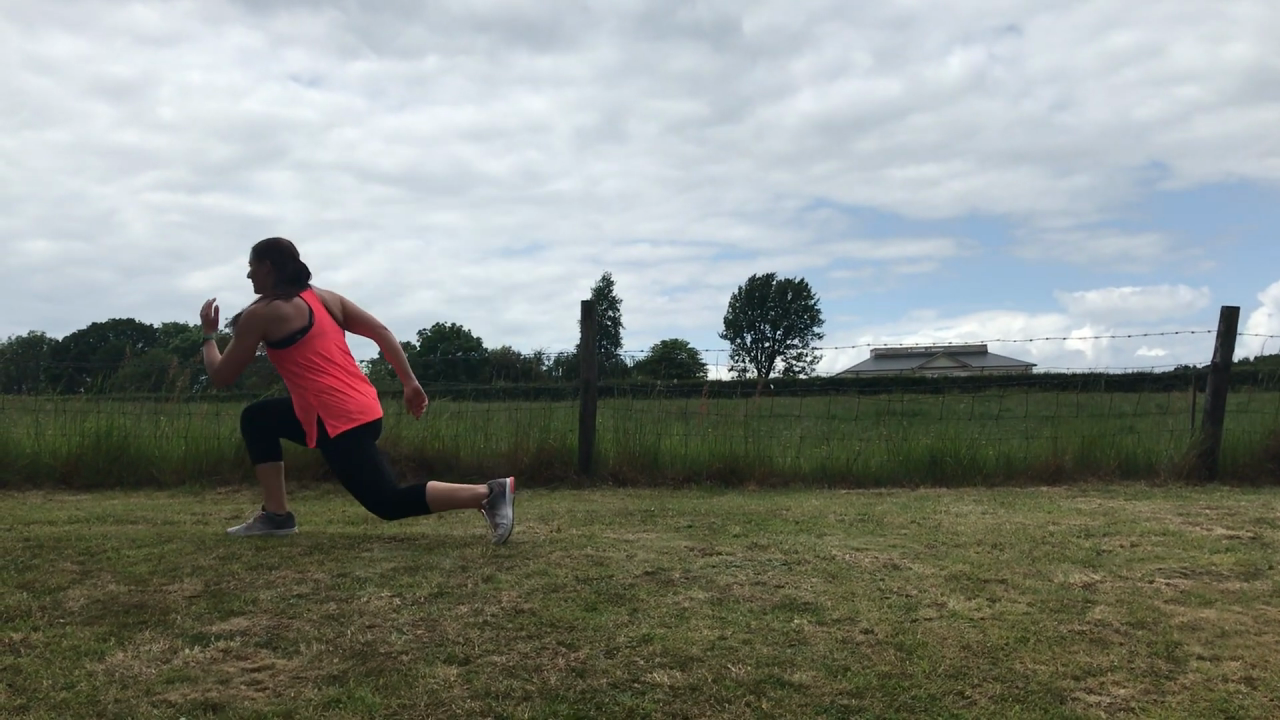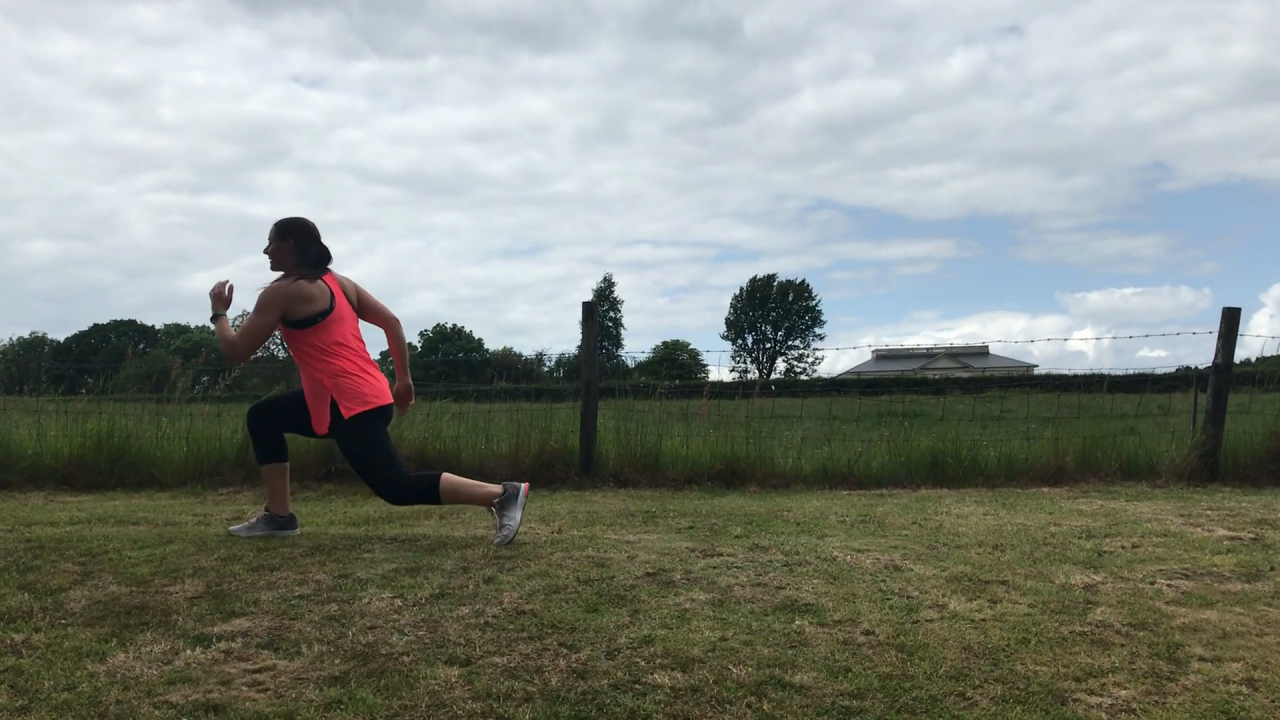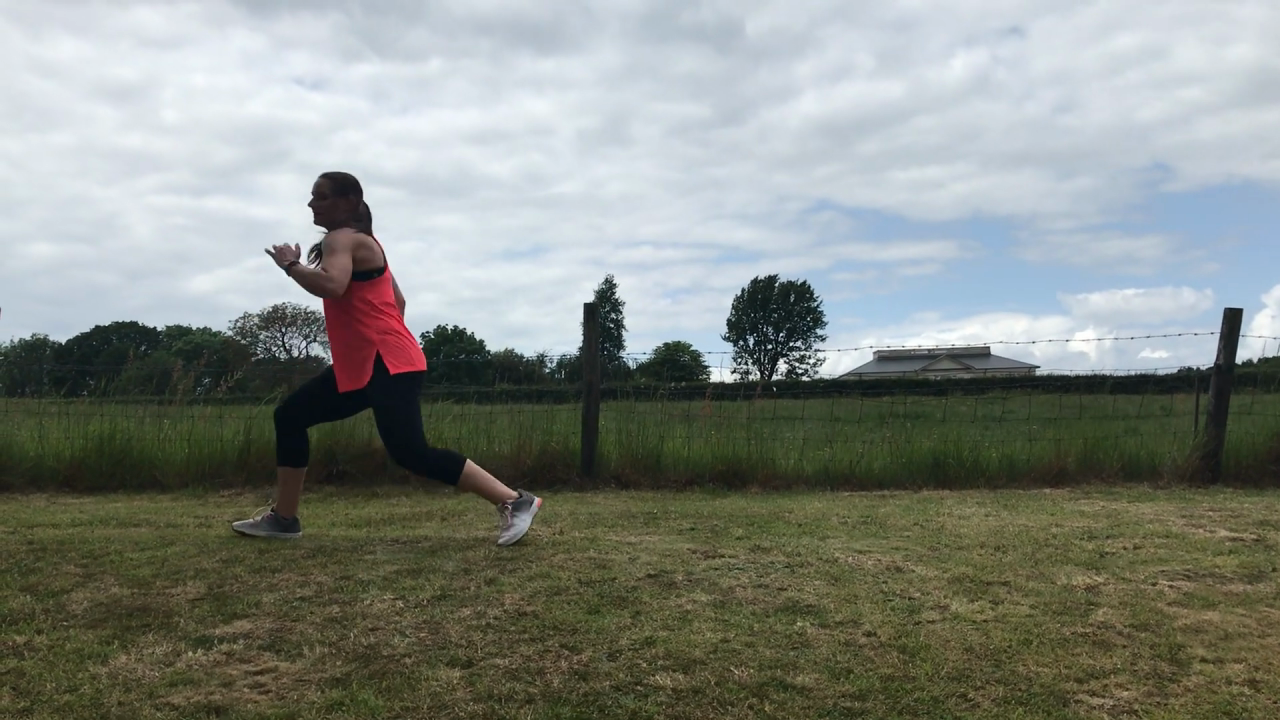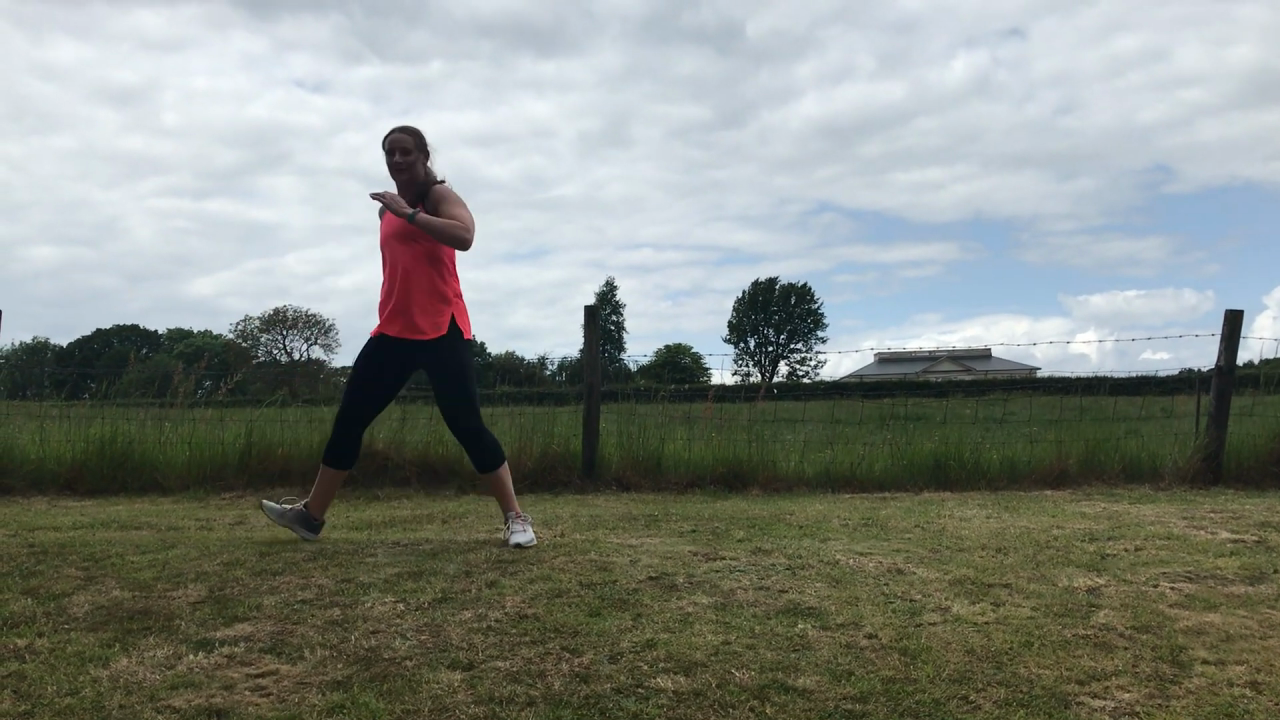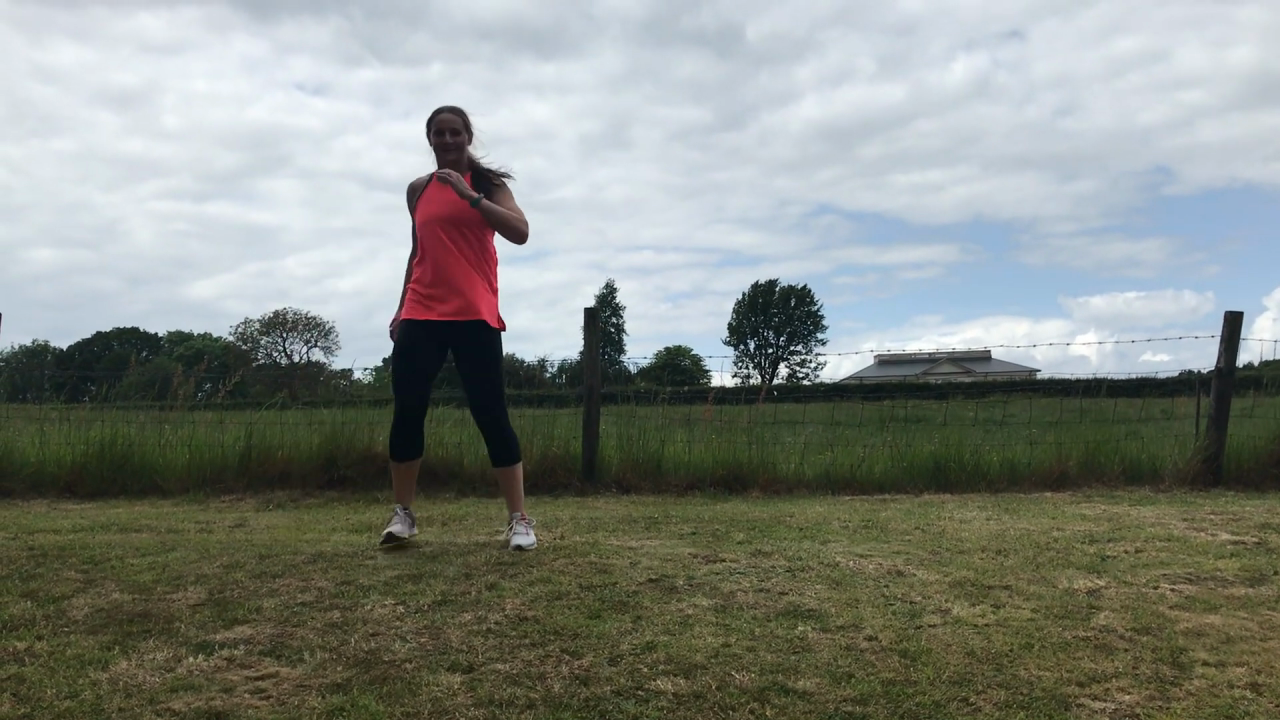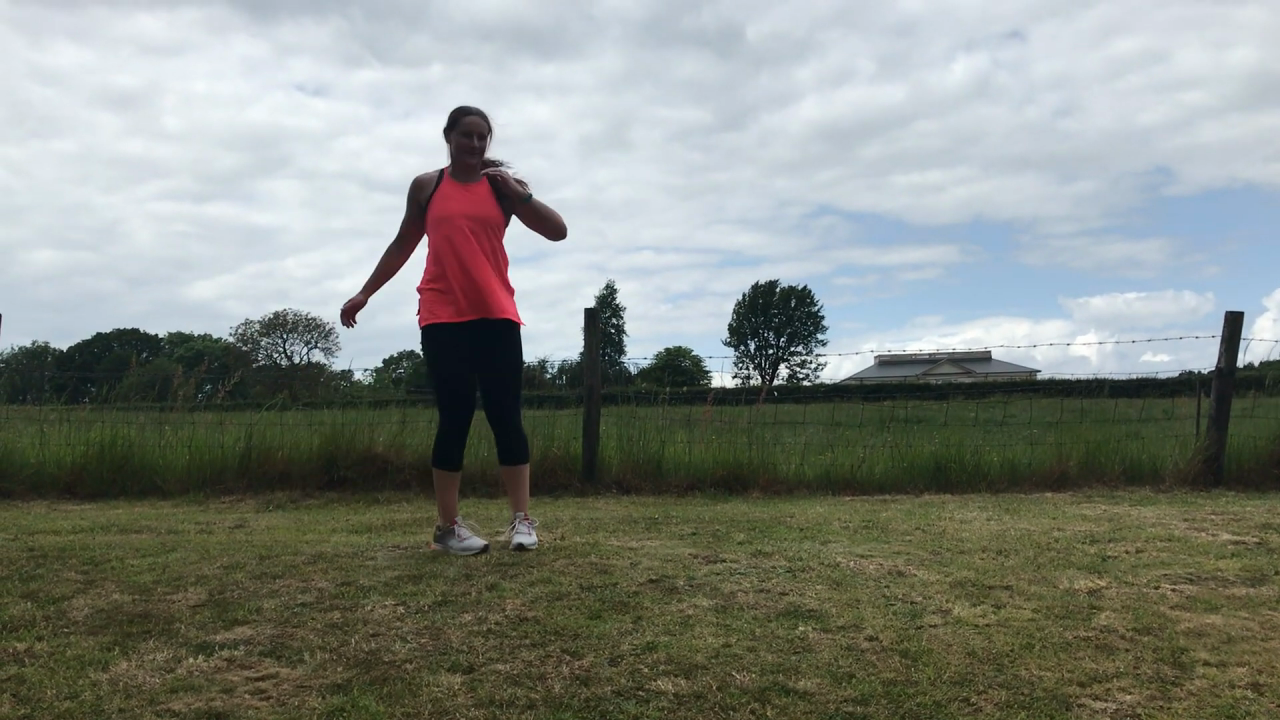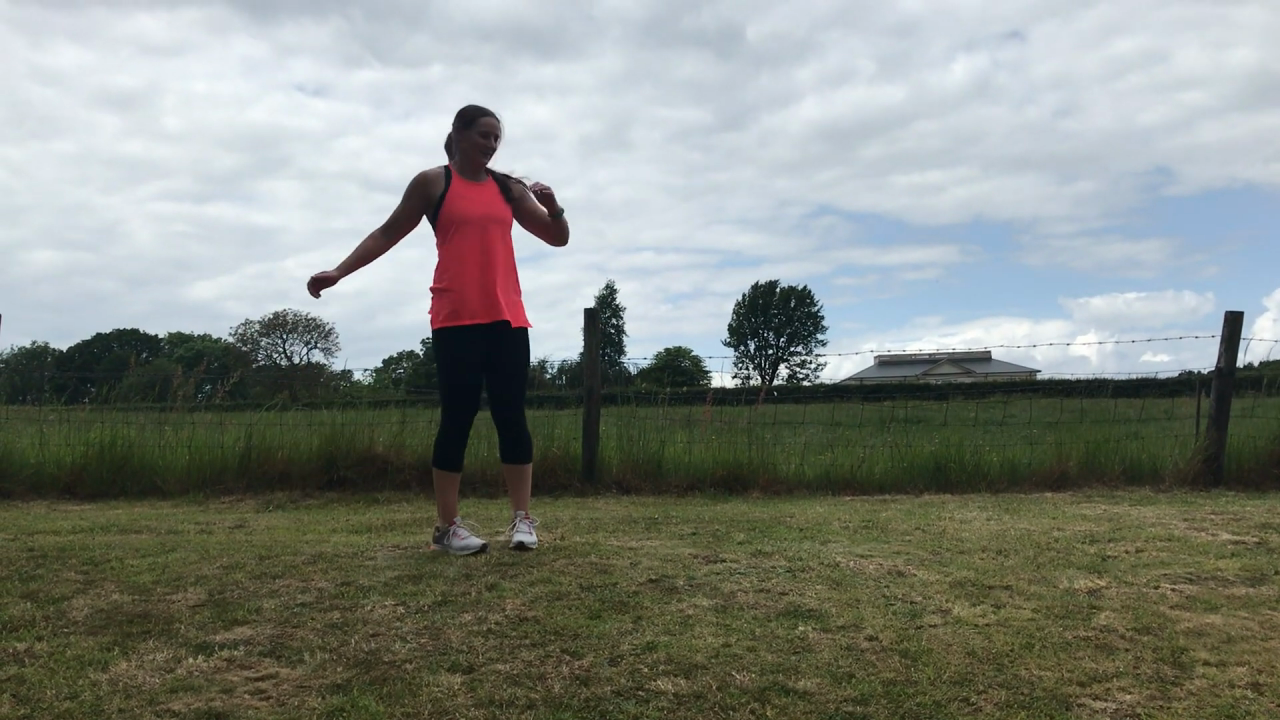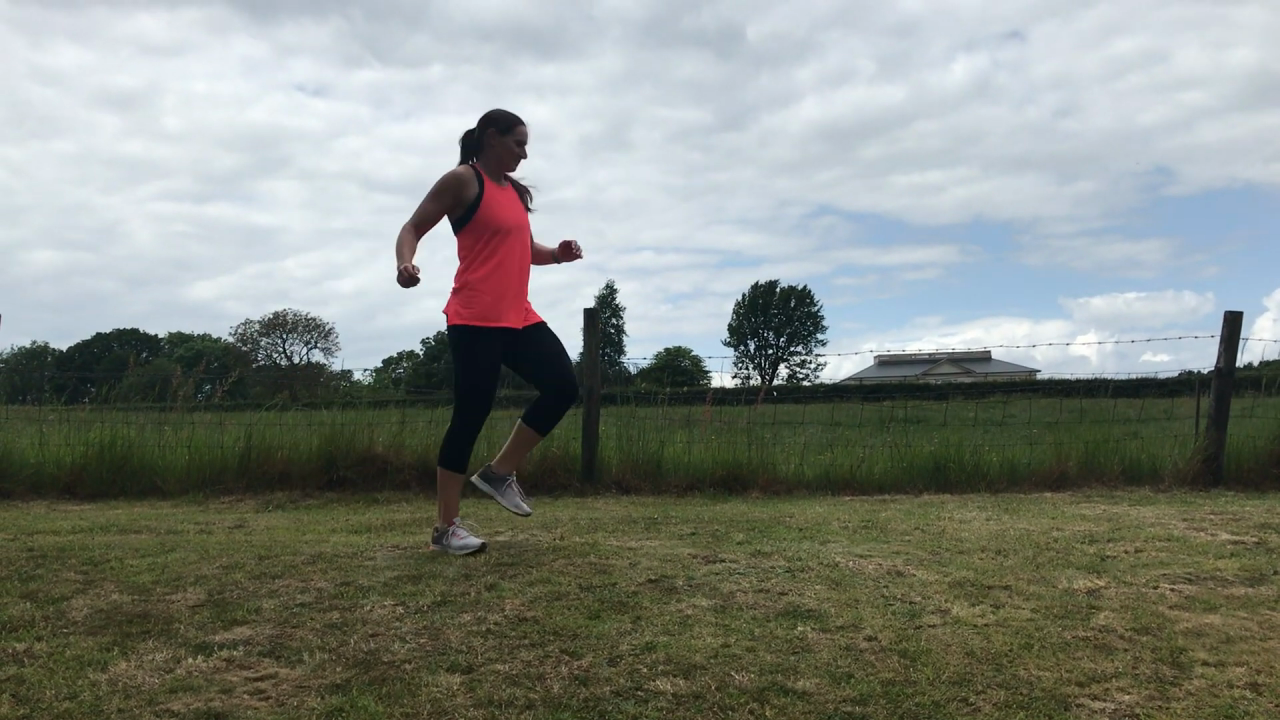
dt=0.2s
person 1, frame 1
left shoulder: (261, 314)
right shoulder: (325, 298)
left elbow: (222, 377)
right elbow: (381, 332)
left wrist: (208, 335)
right wrist: (409, 383)
left hip: (338, 417)
right hip: (355, 406)
left knee: (386, 501)
right knee: (255, 419)
left ankle: (490, 493)
right ankle: (275, 514)
person 1, frame 2
left shoulder: (282, 292)
right shoulder: (340, 283)
left elbow: (238, 351)
right elbow: (391, 322)
left wrist: (219, 313)
right wrist: (403, 378)
left hip: (350, 402)
right hip: (351, 395)
left knee: (397, 487)
right knee: (262, 417)
left ankle: (503, 495)
right ankle: (278, 515)
person 1, frame 3
left shoulder: (340, 239)
right shoulder: (360, 242)
left elbow: (331, 286)
right elbow: (397, 299)
left wrist: (292, 264)
left hip: (388, 364)
right hip: (360, 366)
left knee: (411, 452)
right knee: (289, 415)
left ankle: (515, 502)
right ankle: (283, 516)
person 1, frame 4
left shoulder: (438, 195)
right shoulder: (391, 207)
left elbow: (464, 237)
left wrist: (409, 214)
left hip: (442, 328)
right hip: (393, 331)
left knee: (465, 423)
right knee: (350, 418)
left ankle: (515, 517)
right ankle: (310, 514)
person 1, frame 5
left shoulder: (489, 183)
right shoulder: (418, 190)
left elbow: (520, 232)
left wrist: (470, 195)
right wrist: (401, 308)
left hip: (476, 314)
right hip: (421, 315)
left knee: (491, 417)
right knee: (409, 408)
left ankle: (519, 519)
right ankle: (403, 511)
person 1, frame 6
left shoulder: (503, 186)
right shoulder: (425, 186)
left elbow: (557, 231)
right elbow: (403, 245)
left wrist: (519, 193)
right wrist: (363, 295)
left hip: (496, 314)
right hip: (443, 316)
left knee: (505, 414)
right knee: (456, 415)
left ankle: (522, 519)
right ankle: (449, 524)
person 1, frame 7
left shoulder: (509, 188)
right shoulder: (431, 182)
left elbow: (558, 237)
right elbow: (387, 234)
left wrist: (552, 206)
right wrist: (339, 271)
left hip: (507, 316)
right hip: (457, 316)
left knee: (512, 414)
right knee: (458, 417)
left ankle: (522, 517)
right ankle: (446, 526)
person 1, frame 8
left shoulder: (516, 191)
right shoulder: (462, 181)
right elbow: (413, 228)
left wrist: (560, 253)
right wrist: (405, 263)
left hip: (519, 317)
right hip: (475, 318)
left knee: (564, 386)
right knee: (470, 416)
left ankle: (499, 471)
right ankle: (446, 527)
